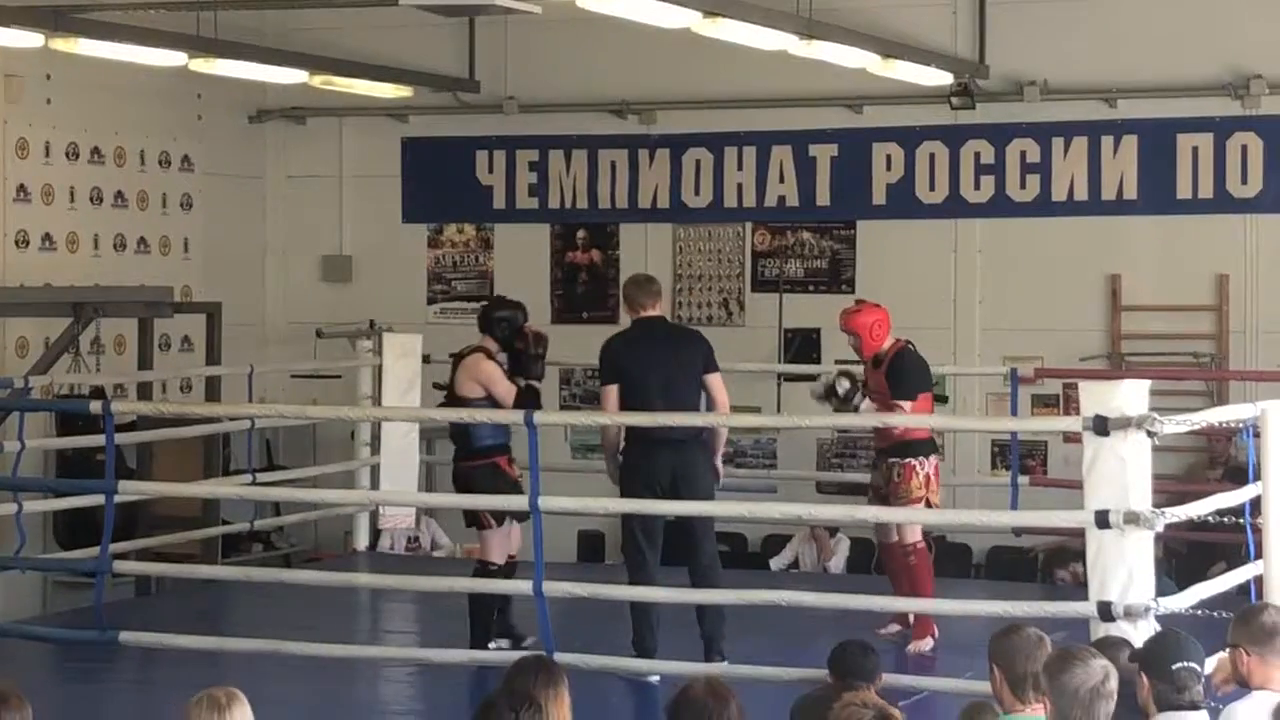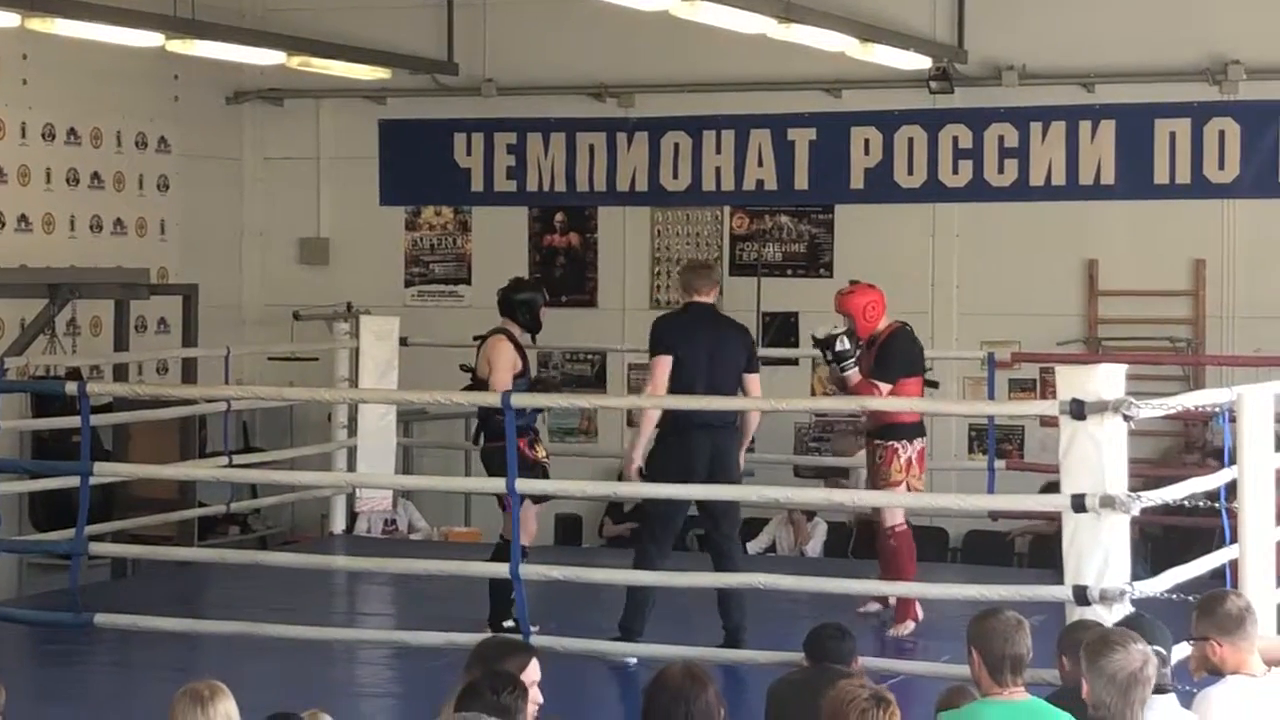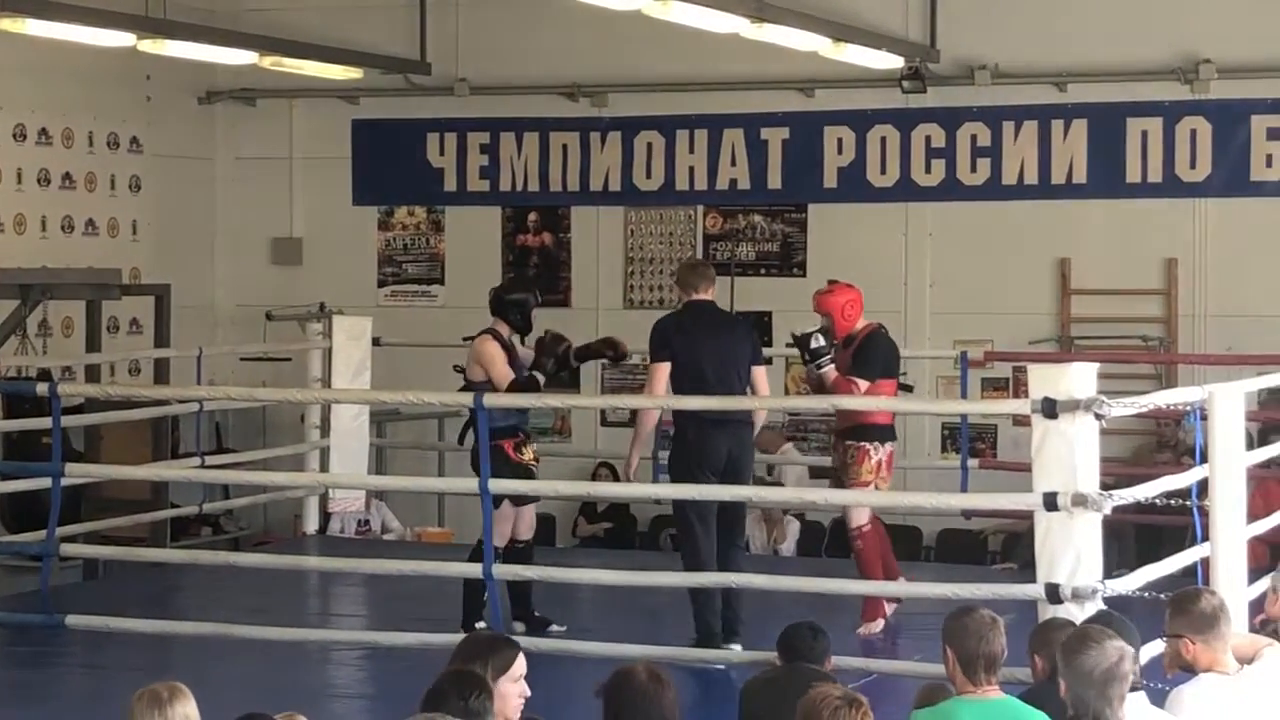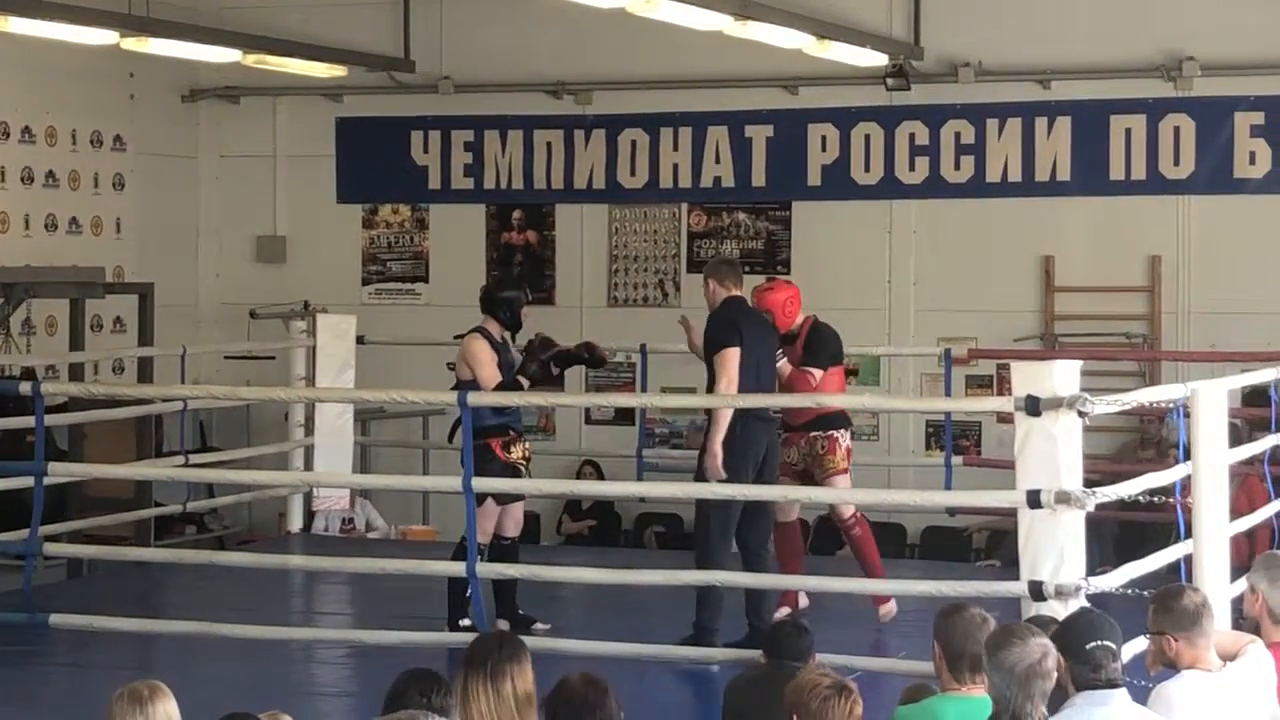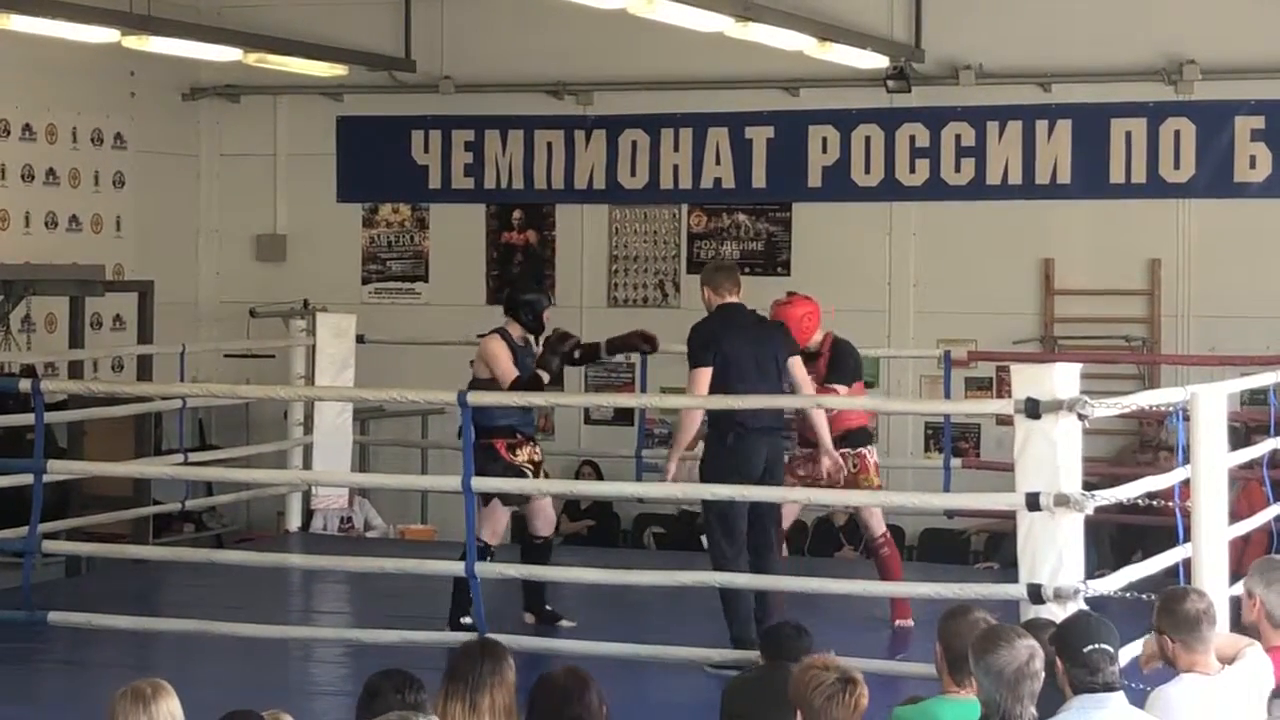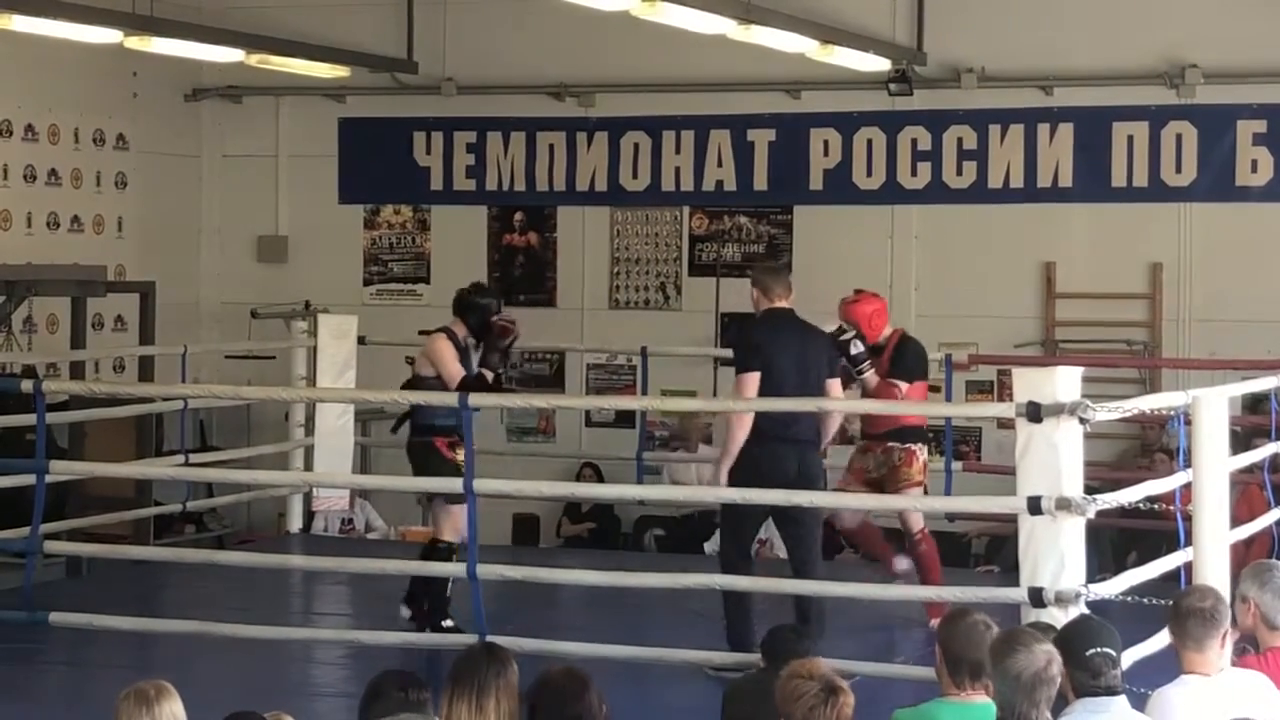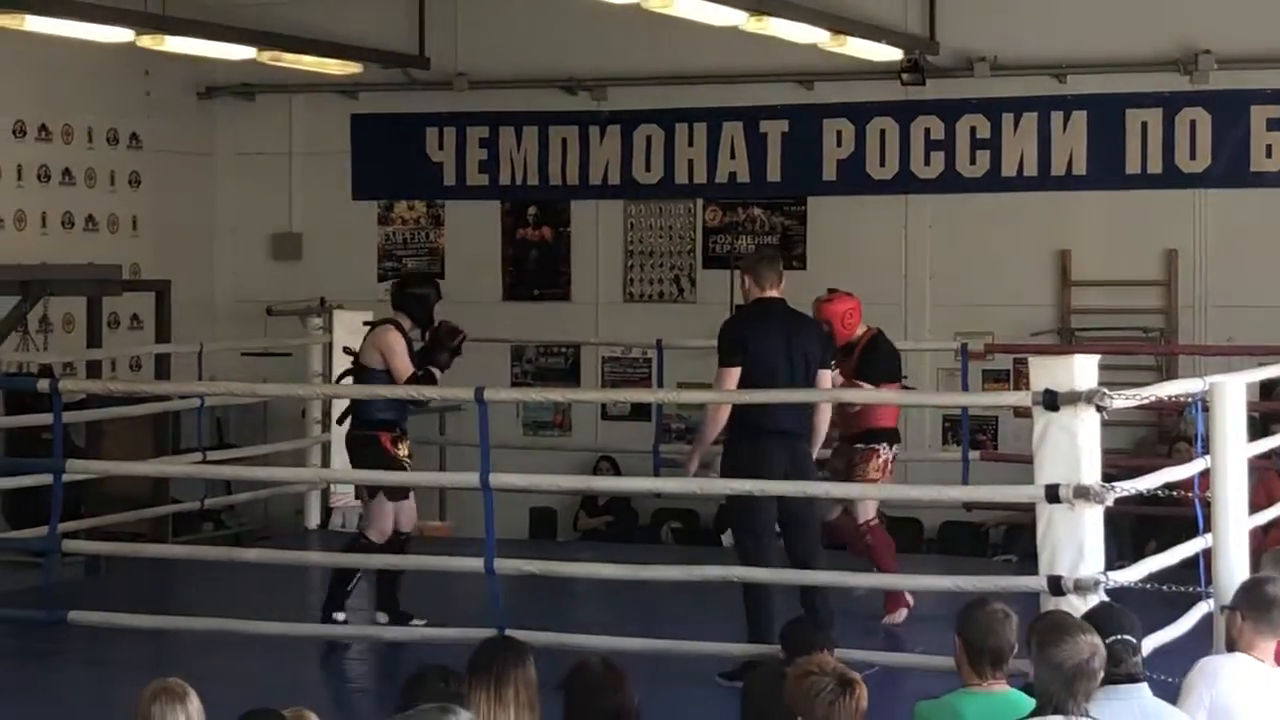
dt=0.7s
person 1, frame 1
left shoulder: (616, 347)
right shoulder: (693, 340)
left elbow: (611, 417)
right elbow: (721, 404)
left wrist: (611, 459)
right wrist: (716, 454)
left hip: (644, 459)
right hip: (691, 456)
left knee: (642, 561)
right knee: (704, 555)
left ankle: (646, 656)
right ankle: (714, 651)
person 1, frame 2
left shoulder: (668, 326)
right shoulder: (739, 333)
left elbow: (657, 390)
right elbow: (754, 403)
left wrist: (636, 450)
right wrist: (740, 449)
left hip: (679, 441)
right hip: (723, 444)
left knee: (654, 543)
right knee: (726, 543)
left ankle: (630, 635)
right ankle: (735, 638)
person 1, frame 3
left shoulder: (669, 327)
right shoulder: (742, 327)
left elbow: (655, 396)
right elbow: (763, 395)
left wrist: (635, 450)
left hip: (696, 440)
right hip: (738, 439)
left knee: (698, 541)
right knee: (732, 537)
left ankle: (710, 640)
right ankle: (731, 631)
person 1, frame 4
left shoulder: (723, 318)
right shoulder: (760, 322)
left elbow: (728, 382)
left wrist: (714, 441)
right wrist: (700, 348)
left hip: (737, 433)
right hip: (766, 433)
left knee: (713, 537)
right knee: (756, 538)
left ankle: (706, 636)
right ankle: (760, 632)
person 1, frame 5
left shoulder: (706, 331)
right shoulder: (773, 329)
left elbow: (698, 400)
right elbow: (805, 388)
left wrist: (674, 456)
right wrist: (826, 447)
left hip: (731, 446)
right hip: (772, 444)
left knee: (729, 549)
right knee: (764, 544)
left ankle: (745, 647)
person 1, frame 6
left shoulder: (753, 335)
right shoulder: (819, 339)
left elbow: (744, 407)
right elbow: (835, 408)
left wrist: (723, 465)
left hip: (761, 455)
right hip: (805, 459)
left knee: (735, 552)
right knee: (807, 559)
left ankle: (742, 652)
person 1, frame 7
left shoulder: (739, 327)
right shoulder: (811, 328)
left elbow: (724, 399)
right elbow: (824, 401)
left wrist: (697, 452)
left hip: (752, 452)
right hip: (798, 452)
left knee: (756, 557)
right knee: (809, 553)
person 2, frame 1
left shoulder: (476, 360)
right shoulder: (481, 364)
left elbow: (506, 400)
right elbow: (524, 409)
left wrist: (520, 368)
right wrist: (532, 371)
left hip: (483, 466)
right hip: (486, 469)
left knee: (509, 550)
right knee: (494, 559)
left ankle: (503, 631)
right ankle: (480, 643)
person 2, frame 2
left shoulder: (504, 343)
right shoulder: (502, 346)
right elbow: (500, 405)
left wrist: (535, 393)
right wrist: (535, 398)
left hip: (516, 448)
right hip: (510, 449)
left knee: (514, 536)
right knee: (521, 538)
left ankle: (502, 615)
right ankle: (500, 621)
person 2, frame 3
left shoulder: (504, 345)
right shoulder: (486, 345)
left elbow: (551, 364)
right elbow: (517, 392)
left wrist: (593, 350)
right wrist: (542, 360)
left hip: (516, 448)
right hip: (499, 451)
left knee: (523, 534)
right knee: (497, 538)
left ankle: (524, 615)
right ankle: (472, 620)
person 2, frame 4
left shoulder: (501, 341)
right shoulder: (476, 344)
left elbow: (531, 378)
right elbow: (501, 396)
left wrist: (571, 358)
right wrist: (530, 363)
left hip: (510, 447)
right hip: (489, 449)
left knee: (510, 532)
right knee: (480, 535)
left ankle: (508, 613)
right ankle: (458, 618)
person 2, frame 5
left shoulder: (527, 343)
right shoulder: (494, 345)
left elbow: (574, 355)
right elbow: (520, 391)
left wrist: (622, 344)
right wrist: (548, 360)
left hip: (525, 445)
right hip: (498, 448)
left knee: (543, 525)
right knee: (490, 536)
left ankle: (536, 606)
right ankle: (460, 616)
person 2, frame 6
left shoulder: (463, 345)
right shoulder: (439, 343)
left elbow: (478, 390)
right elbow: (467, 392)
left wrist: (496, 353)
right wrist: (493, 355)
left hip: (450, 445)
right hip: (433, 445)
left knee: (453, 529)
right knee: (451, 532)
left ankle: (416, 603)
right ankle: (439, 618)
person 2, frame 7
left shoulder: (394, 334)
right shoulder: (389, 335)
right elbow: (416, 388)
left wrist: (434, 351)
right wrist: (441, 354)
left hip: (388, 441)
right hip: (375, 441)
left knee: (404, 523)
right knee: (379, 531)
left ankle: (390, 607)
right ankle: (333, 609)
person 3, frame 1
left shoulder: (906, 362)
right shoulder: (874, 363)
right elbow: (875, 409)
left wrist: (855, 400)
right wrist: (842, 396)
left hip: (913, 457)
right hip: (887, 457)
left knee: (910, 538)
right knee: (887, 538)
left ankle: (926, 625)
right ankle: (906, 612)
person 3, frame 2
left shoulder: (898, 343)
right shoulder: (873, 342)
left elbow: (871, 396)
right elbow: (852, 388)
left wrist: (846, 361)
right wrist: (834, 358)
left hip: (900, 439)
right hip: (881, 437)
left knee: (892, 520)
right knee: (882, 518)
left ankle: (908, 607)
person 3, frame 3
left shoulder: (876, 344)
right shoulder: (847, 342)
left elbow: (849, 393)
right elbow: (824, 388)
left wrist: (823, 358)
right wrist: (809, 357)
left hip: (870, 441)
right hip: (848, 439)
left knee: (856, 522)
right knee: (863, 519)
left ankle: (876, 607)
right ankle: (892, 582)
person 3, frame 4
left shoulder: (821, 335)
right shoulder: (781, 339)
left elbow: (805, 385)
left wrist: (774, 356)
left hip: (827, 431)
right hip: (794, 434)
left knee: (843, 510)
right knee: (782, 513)
left ankle: (881, 590)
right ankle: (792, 594)
person 3, frame 5
left shoulder: (842, 353)
right shoulder: (794, 356)
left elbow: (831, 405)
left hip: (852, 448)
right hip: (811, 449)
left knee: (875, 528)
right knee: (776, 520)
left ankle: (900, 609)
person 3, frame 6
left shoulder: (908, 349)
right shoulder: (868, 348)
left elbow: (890, 399)
left wrist: (860, 364)
left hip: (905, 444)
right hip: (872, 443)
left knee: (912, 523)
right knee: (845, 516)
left ankle: (937, 605)
right ankle: (895, 563)
person 3, frame 7
left shoulder: (878, 350)
right shoulder: (846, 348)
left elbow: (856, 399)
right elbow: (835, 391)
left hip: (876, 443)
right hip: (849, 441)
left knee: (864, 516)
right knee: (828, 513)
left ankle: (897, 595)
right ankle: (880, 560)
